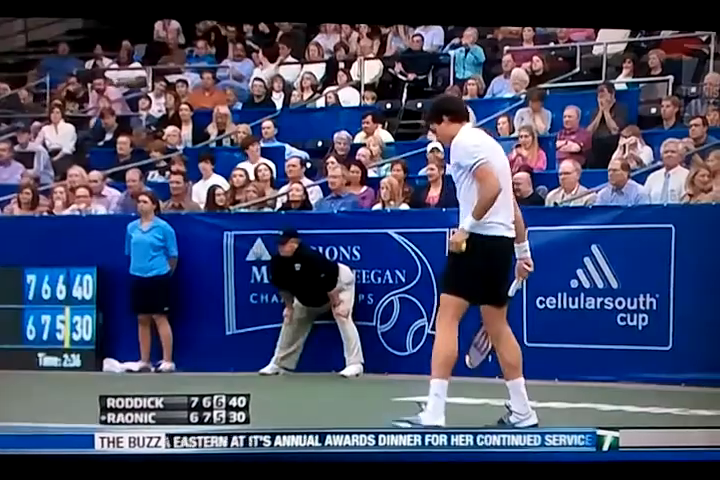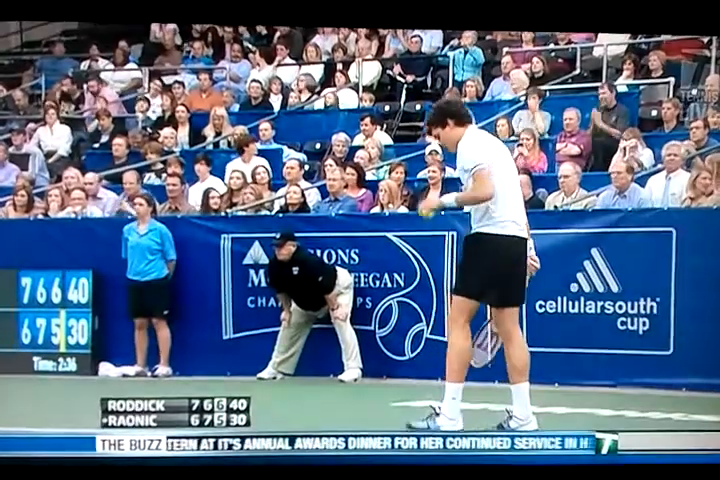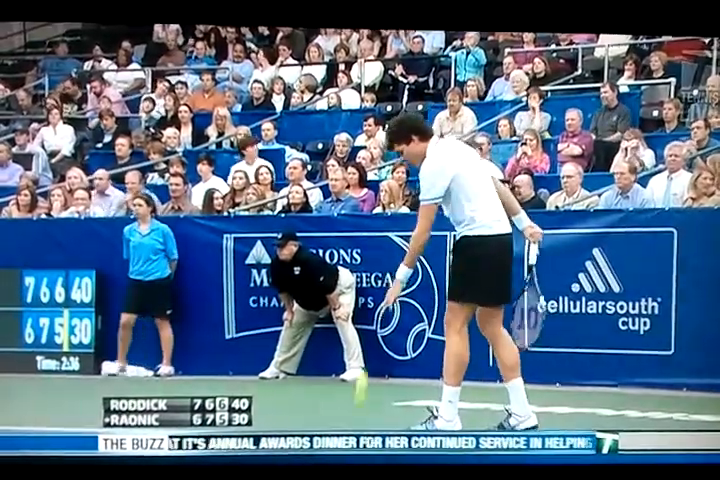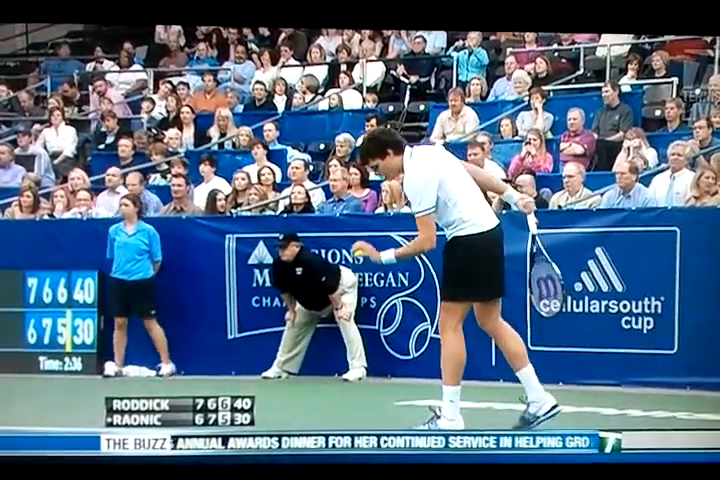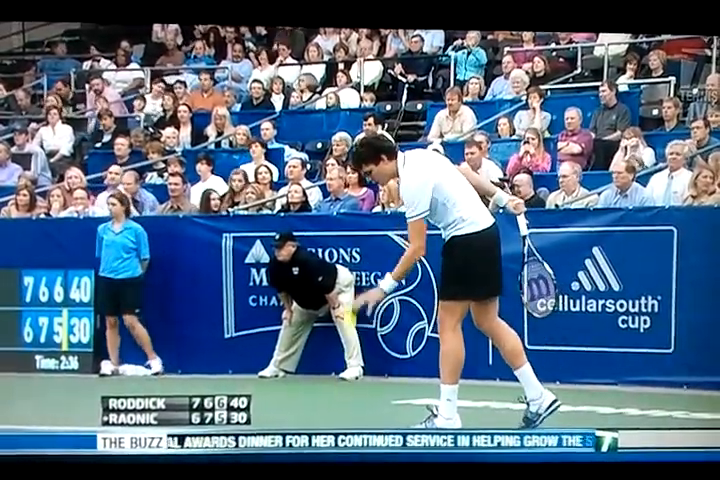
dt=0.4s
person 1, frame 1
left shoulder: (464, 142)
right shoulder: (487, 142)
left elbow: (491, 187)
right elbow: (511, 204)
left wrist: (466, 225)
right wrist: (522, 250)
left hip: (479, 241)
right hip: (501, 240)
left knee: (447, 320)
right knee: (497, 326)
left ankle: (433, 414)
right ankle: (522, 412)
person 1, frame 2
left shoulder: (470, 144)
right shoulder: (491, 142)
left elbow: (485, 191)
left wrist: (445, 200)
right wrist: (527, 246)
left hip: (490, 239)
right hip: (514, 239)
left knee: (458, 321)
right knee: (508, 328)
left ankle: (450, 416)
right ankle: (523, 417)
person 1, frame 3
left shoulder: (434, 164)
right shoulder: (455, 148)
left elbow: (423, 230)
right elbow: (496, 185)
left wrist: (401, 275)
right wrist: (524, 222)
left hip: (478, 241)
right hip: (499, 237)
left knee: (455, 326)
right knee: (492, 326)
left ankle: (447, 418)
right ankle: (521, 413)
person 1, frame 4
left shoulder: (415, 176)
right shoulder: (427, 152)
left elbow: (427, 241)
right elbow: (476, 172)
left wrist: (384, 256)
right wrist: (513, 195)
left hip: (469, 240)
right hip: (488, 233)
left knee: (449, 325)
right knee: (491, 321)
left ankle: (449, 418)
right ankle: (538, 399)
person 1, frame 5
left shoulder: (412, 182)
right shoulder: (419, 156)
left elbow: (416, 249)
right elbow: (466, 173)
left wrist: (384, 286)
right wrist: (502, 198)
left hip: (467, 239)
right hip: (484, 231)
left knee: (448, 324)
right knee: (488, 321)
left ankle: (447, 416)
right ankle: (538, 396)
person 2, frame 1
left shoulder: (163, 227)
right shoulder: (131, 227)
left elbow: (173, 255)
right elbow: (130, 253)
left wrist: (166, 273)
right wrist: (138, 268)
left hip: (158, 278)
right hip: (137, 278)
left knee: (160, 318)
right knee: (142, 320)
left ankle: (168, 361)
right ankle: (144, 361)
person 2, frame 2
left shoulder: (160, 230)
right shoulder: (127, 230)
left elbow: (171, 258)
right elbow: (127, 256)
left wrist: (164, 276)
right wrist: (136, 271)
left hip: (156, 282)
right hip: (134, 282)
left knee: (159, 322)
right knee: (139, 324)
left ankle: (164, 365)
right ankle: (140, 366)
person 2, frame 3
left shoulder: (163, 230)
right shoulder: (128, 231)
left elbow: (173, 257)
right elbow: (128, 256)
left wrist: (165, 274)
right wrist: (137, 270)
left hip: (159, 282)
right hip: (136, 281)
left knee: (162, 322)
right knee: (125, 321)
left ankle: (167, 364)
right ankle: (121, 363)
person 2, frame 4
left shoulder: (148, 231)
right shoulder: (114, 230)
left elbow: (156, 259)
right elbow: (111, 256)
right wrist: (121, 270)
left hip: (142, 282)
right hip: (119, 281)
left knee: (150, 323)
right knee: (119, 323)
left ankle: (167, 363)
right ankle: (118, 365)
person 2, frame 5
left shoulder: (136, 229)
right shoulder: (102, 229)
left elbow: (144, 258)
right elbow: (100, 255)
left wrist: (135, 273)
right wrist: (109, 269)
left hip: (130, 280)
right hip: (106, 280)
left knee: (131, 322)
right knee: (111, 323)
left ankle: (153, 358)
right ankle: (113, 364)
person 3, frame 1
left shoulder: (309, 257)
right shoulder: (277, 262)
left elbow: (328, 284)
right elbow: (283, 286)
left wrist: (336, 304)
right wrist: (289, 306)
right hip: (308, 297)
left knee: (343, 318)
right knee: (291, 322)
left ankle: (354, 364)
right ankle: (279, 363)
person 3, frame 2
left shoulder: (307, 261)
right shoulder: (274, 265)
left elbow: (326, 287)
right elbow: (281, 289)
left wrist: (334, 308)
right wrist: (287, 310)
right hip: (306, 301)
left knee: (341, 322)
right knee: (289, 326)
left ankle: (353, 368)
right ankle: (277, 368)
person 3, frame 3
left shoulder: (308, 260)
right shoulder: (276, 265)
left elbow: (327, 286)
right elbow: (283, 289)
left wrist: (336, 307)
right wrist: (289, 310)
right hip: (308, 300)
left knee: (343, 322)
right knee: (291, 325)
left ankle: (355, 368)
right ankle: (279, 367)
person 3, frame 4
left shoulder: (310, 261)
right shoulder: (278, 265)
left elbow: (329, 287)
right elbow: (285, 289)
left wrist: (338, 307)
right wrist: (291, 310)
right hip: (310, 300)
left knee: (345, 321)
right knee: (294, 325)
left ankle: (358, 367)
right ankle: (281, 367)
person 3, frame 5
left shoulder: (306, 260)
right shoulder: (275, 265)
left elbow: (326, 286)
right elbow: (282, 289)
left wrist: (335, 307)
right wrist: (288, 309)
right hip: (308, 299)
left knee: (343, 320)
right knee: (291, 323)
left ankle: (355, 366)
right ankle: (278, 366)
